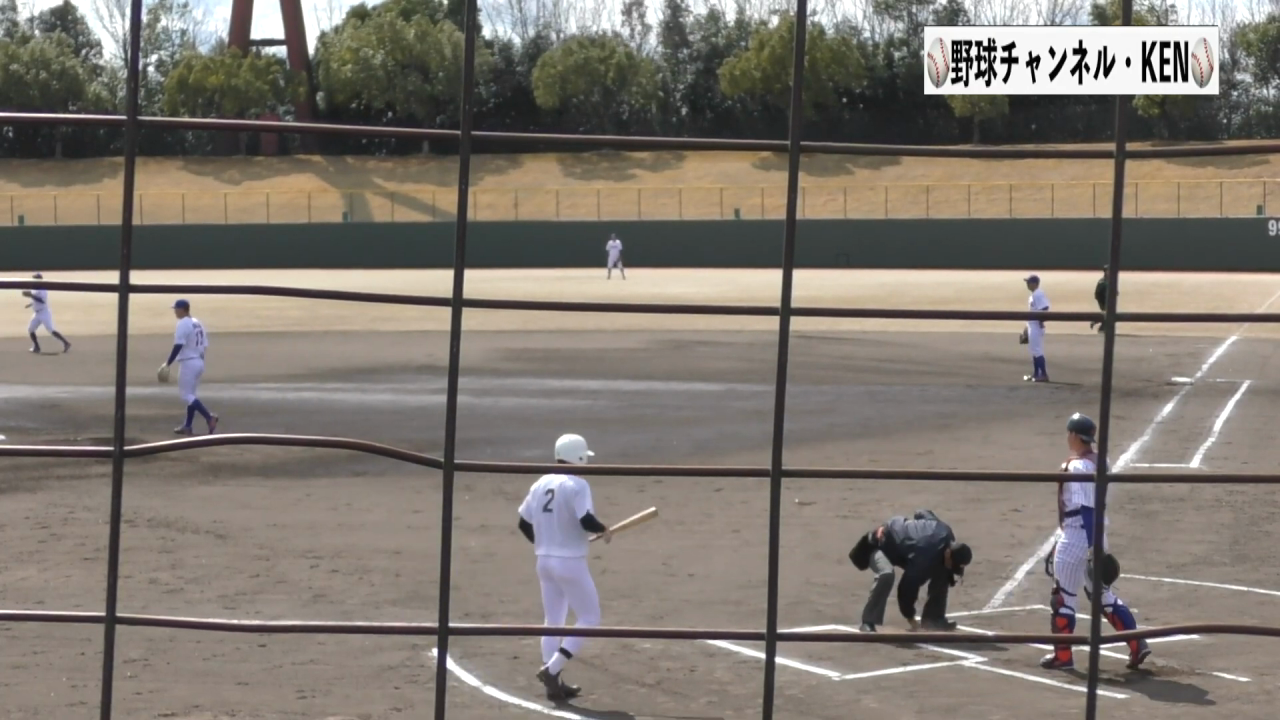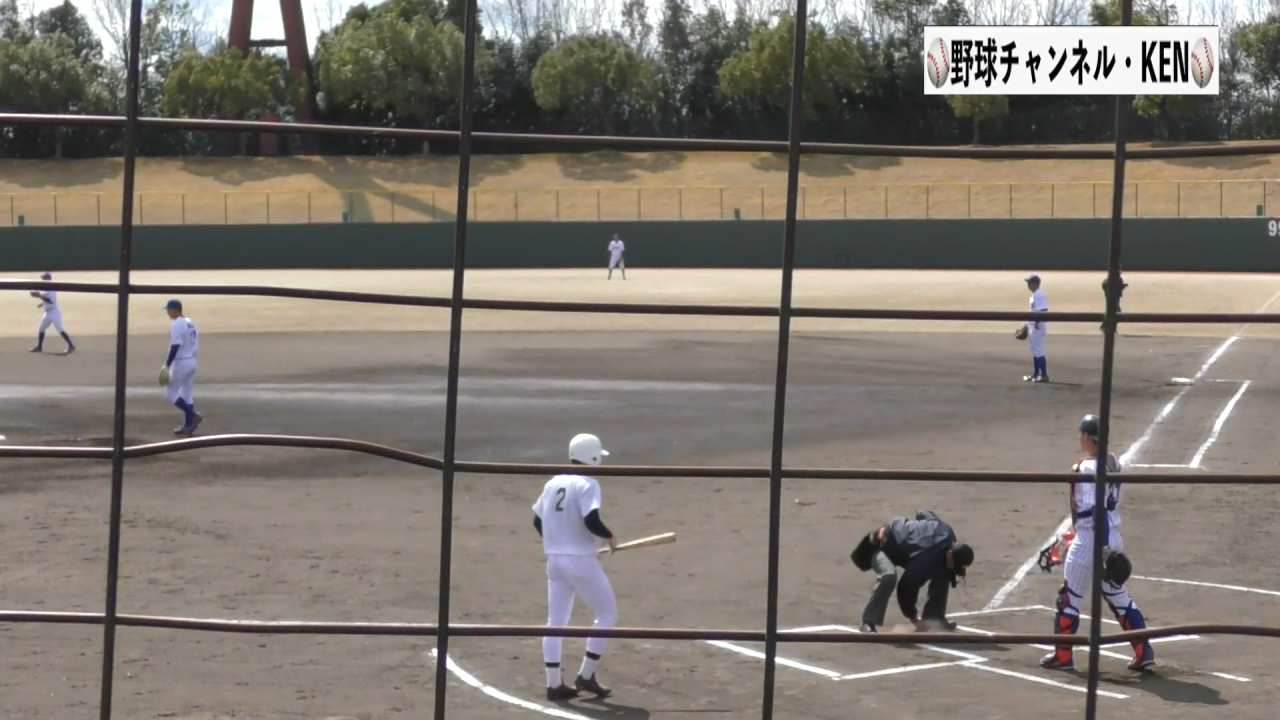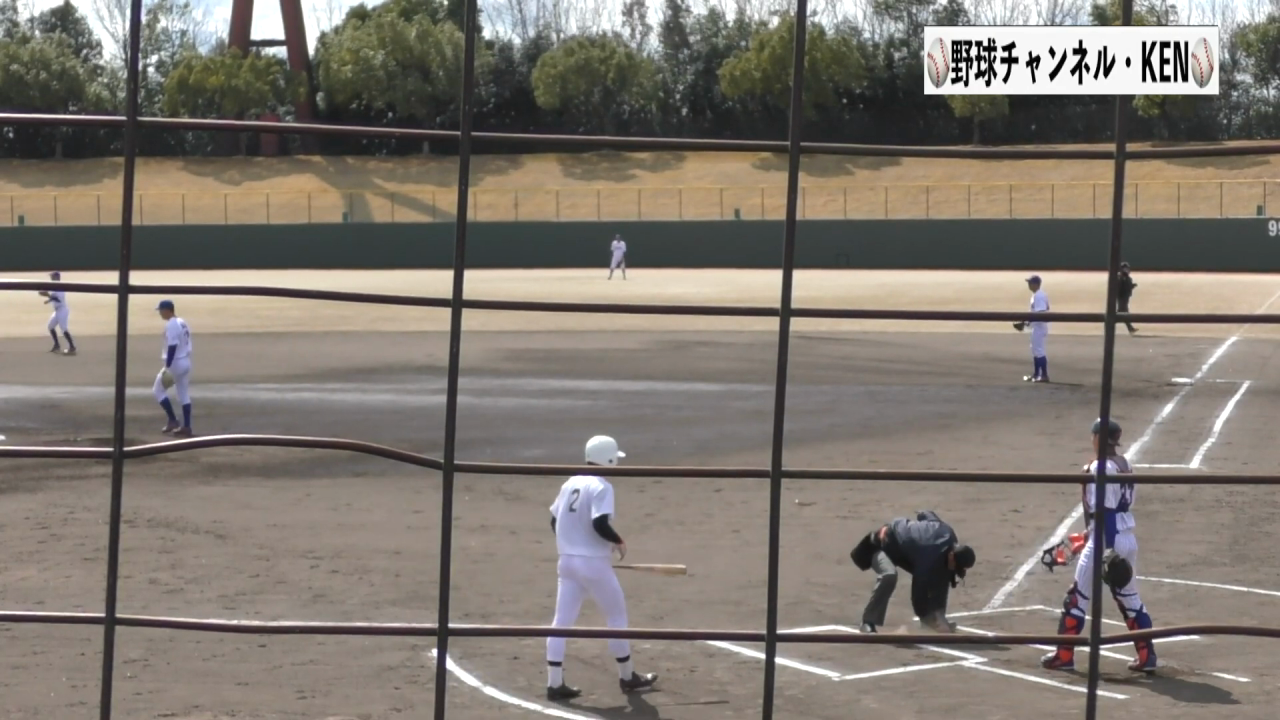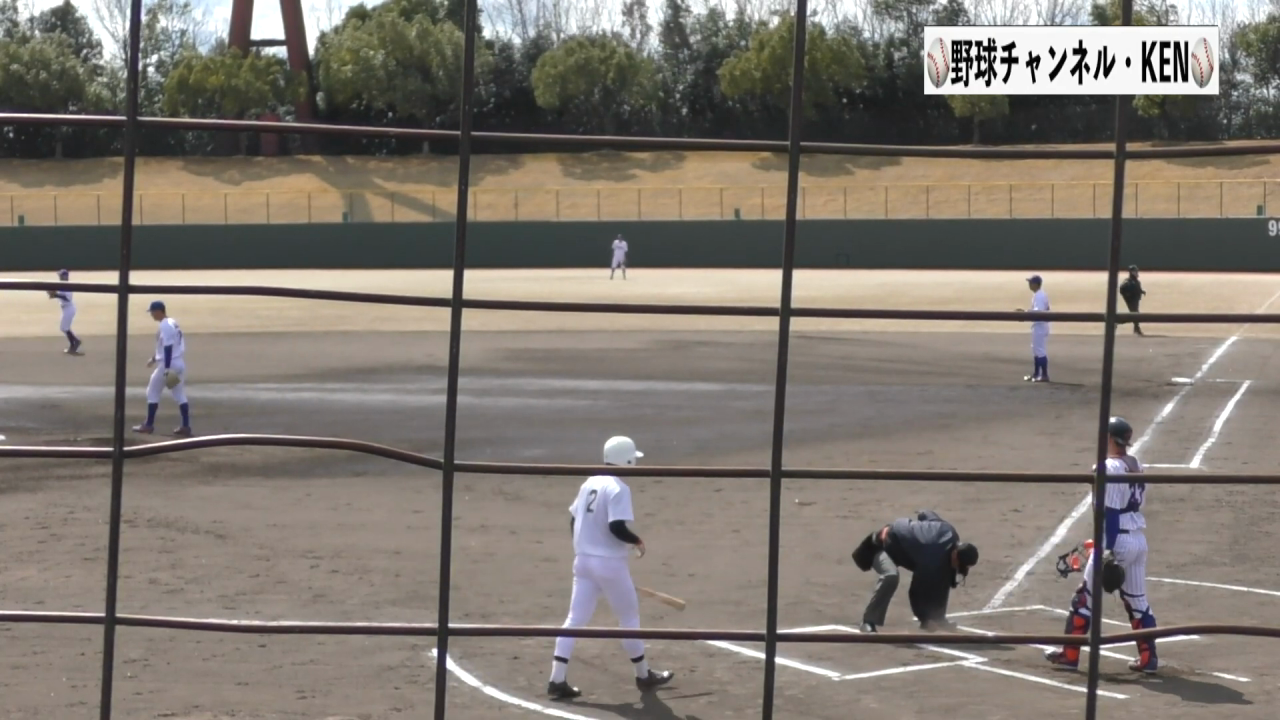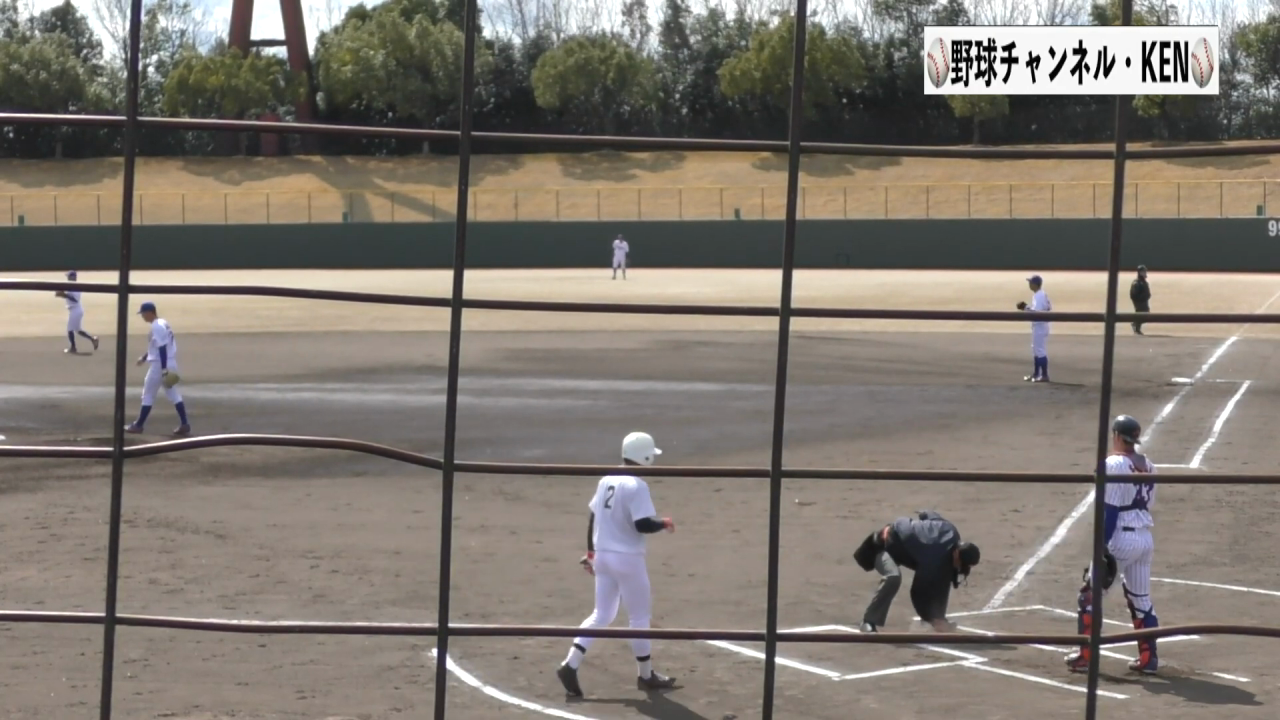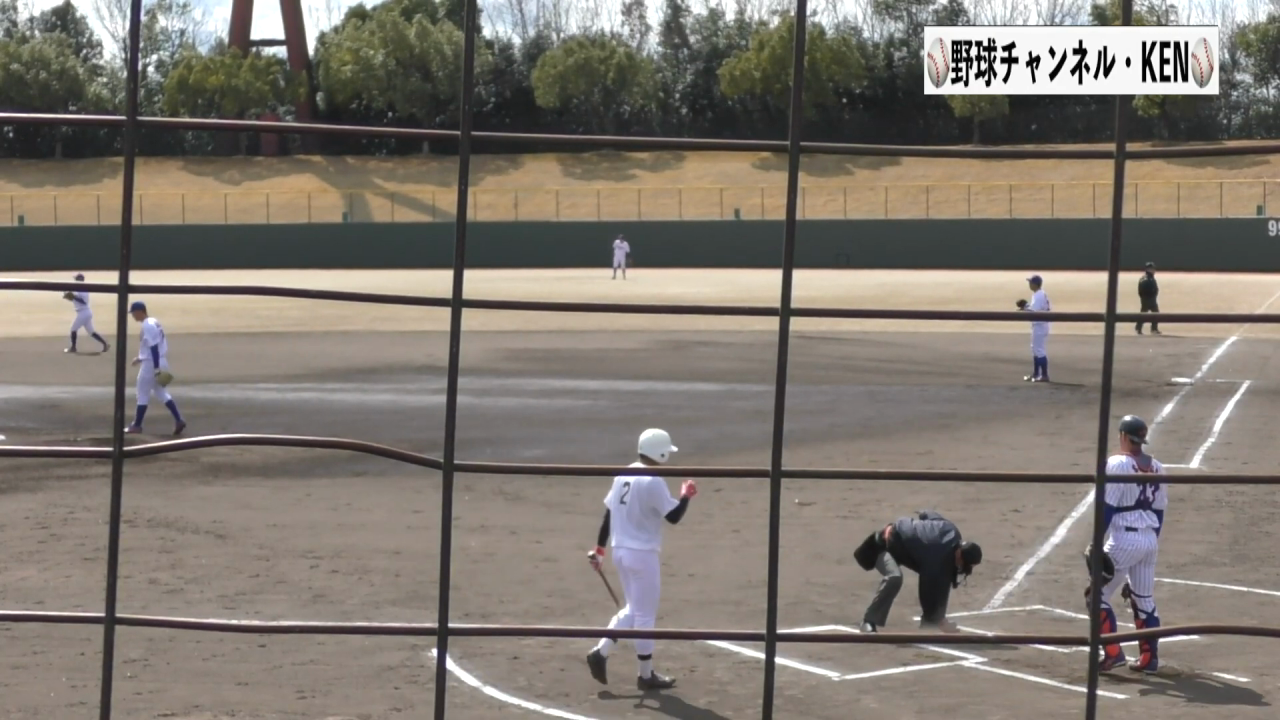
dt=0.1s
person 1, frame 1
left shoulder: (540, 485)
right shoulder: (577, 485)
left elbow: (524, 524)
right elbow: (586, 522)
right wrist: (603, 530)
left hip: (544, 561)
right hip: (571, 562)
left knee: (553, 623)
right knee: (590, 619)
left ankle: (554, 683)
right ankle: (552, 669)
person 1, frame 2
left shoulder: (553, 483)
right shoulder: (588, 484)
left elbow: (538, 521)
right elbow: (591, 520)
right wrist: (608, 535)
left hip: (555, 561)
right hip: (582, 561)
left knee: (557, 622)
right knee: (607, 614)
left ankle: (554, 684)
right ankle: (586, 674)
person 1, frame 3
left shoulder: (570, 484)
right shoulder: (602, 487)
left elbow: (555, 521)
right elbow: (600, 524)
right wrist: (618, 541)
left hip: (567, 561)
right hip: (594, 562)
left knee: (562, 621)
right knee: (617, 617)
left ankle: (555, 683)
right ankle: (627, 677)
person 1, frame 4
left shoulder: (589, 484)
right shoulder: (618, 489)
left elbow: (575, 521)
right elbow: (617, 527)
right wrist: (636, 541)
left hip: (585, 561)
right hip: (610, 563)
left knee: (577, 620)
right knee: (629, 619)
left ankle: (557, 680)
right ankle: (643, 675)
person 1, frame 5
left shoulder: (607, 480)
right shoulder: (637, 485)
left elbow: (594, 516)
right elbow: (643, 525)
left wrist: (590, 551)
right wrist: (664, 523)
left hip: (603, 555)
right hip: (628, 559)
left knee: (601, 614)
right knee: (640, 616)
left ankle: (570, 665)
right ankle: (646, 675)
person 1, frame 6
left shoulder: (623, 475)
right shoulder: (653, 481)
left elbow: (609, 514)
right elbow: (673, 516)
left wrist: (599, 549)
right wrist: (686, 494)
left hip: (621, 551)
right hip: (642, 554)
left knee: (633, 609)
right knee: (645, 615)
left ankle: (600, 652)
right ankle: (645, 675)
person 2, frame 1
left shoulder: (1078, 466)
right shoulder: (1100, 462)
left elbow: (1087, 509)
left wrist: (1093, 545)
left hip: (1076, 538)
right hip: (1096, 538)
left knee: (1063, 597)
right knee: (1104, 594)
left ankle: (1062, 655)
right ankle: (1136, 643)
person 2, frame 2
left shoulder: (1089, 467)
right shoulder: (1113, 463)
left wrist: (1104, 545)
left hip: (1092, 541)
right hip: (1113, 538)
left knee: (1069, 597)
right knee: (1119, 597)
left ankle: (1063, 656)
right ankle: (1144, 652)
person 2, frame 3
left shoulder: (1101, 467)
right shoulder: (1125, 464)
left elbow: (1107, 510)
left wrist: (1109, 547)
left hip: (1108, 542)
right hip: (1128, 540)
left knee: (1077, 598)
right knee: (1131, 600)
left ankle: (1064, 656)
right ankle: (1147, 656)
person 2, frame 4
left shoulder: (1110, 467)
right shoulder: (1137, 466)
left elbow: (1111, 510)
left wrist: (1108, 548)
left hip: (1117, 542)
right hip: (1139, 540)
left knee: (1084, 597)
right knee: (1137, 600)
left ankle: (1070, 655)
right ankle: (1148, 657)
person 2, frame 5
left shoulder: (1114, 464)
right shoulder: (1148, 465)
left elbow: (1111, 508)
left wrist: (1103, 544)
left hip: (1122, 539)
right hip: (1145, 538)
left knee: (1090, 594)
right knee: (1141, 599)
left ankle: (1085, 655)
right ankle: (1148, 658)
person 2, frame 6
left shoulder: (1117, 463)
right shoulder: (1156, 467)
left elbow: (1109, 506)
right elbow: (1159, 509)
left hip: (1124, 539)
right hip: (1150, 539)
left knee: (1098, 595)
right knee: (1144, 599)
left ankle: (1113, 653)
right ankle: (1148, 657)
